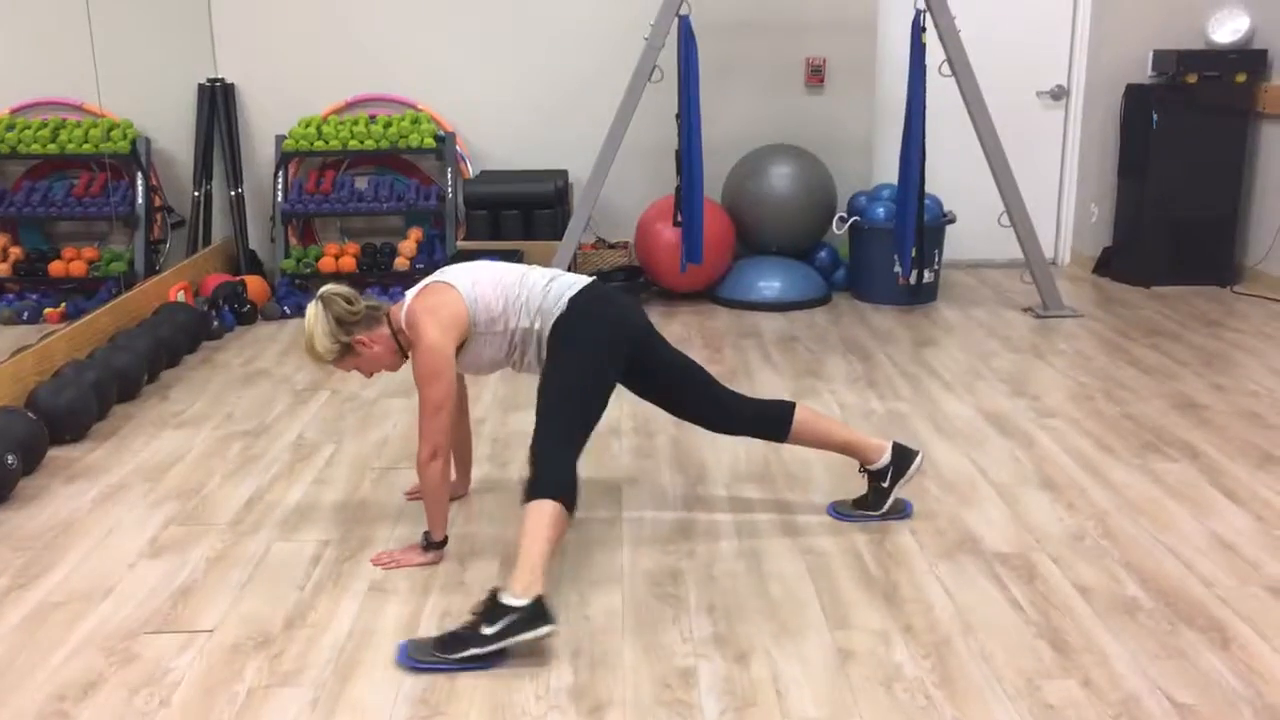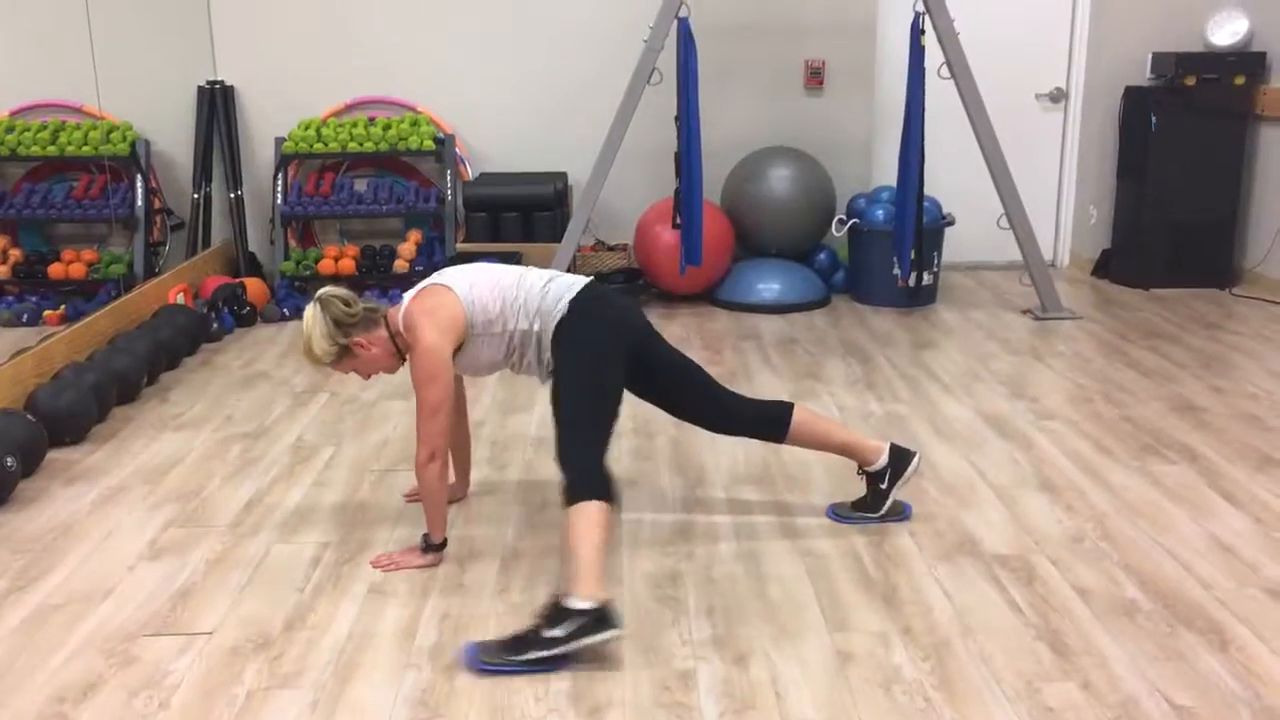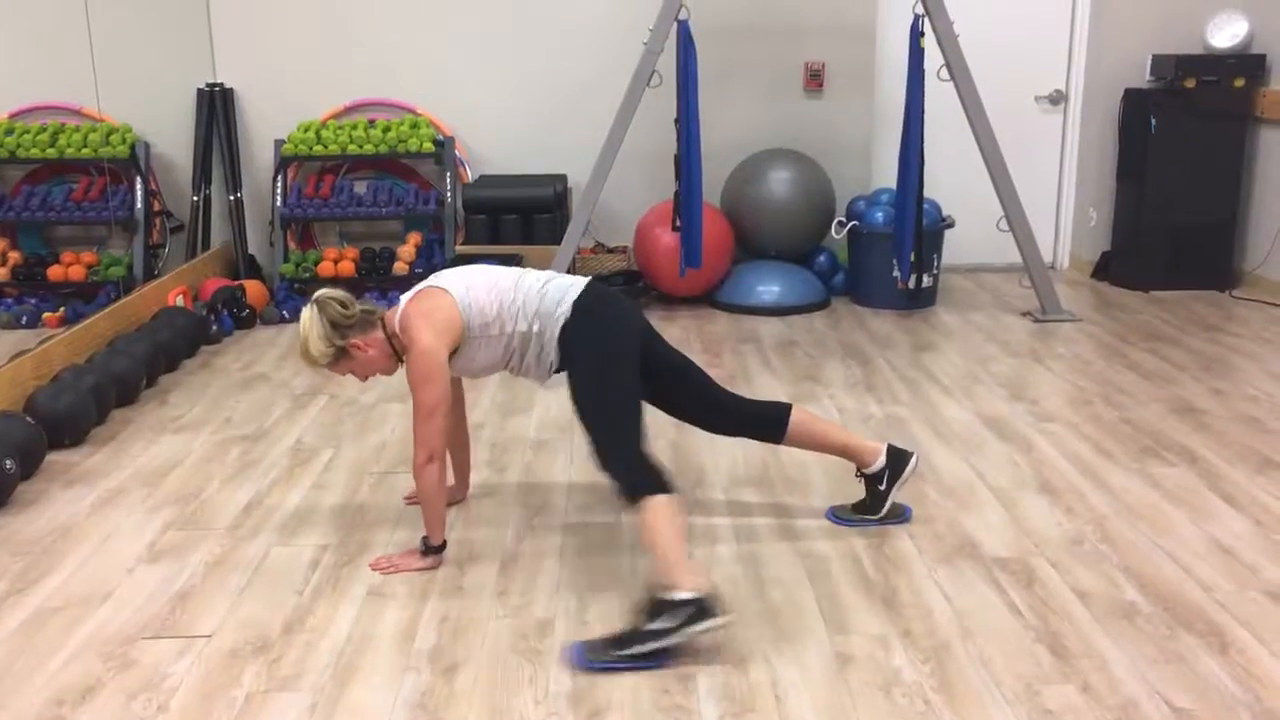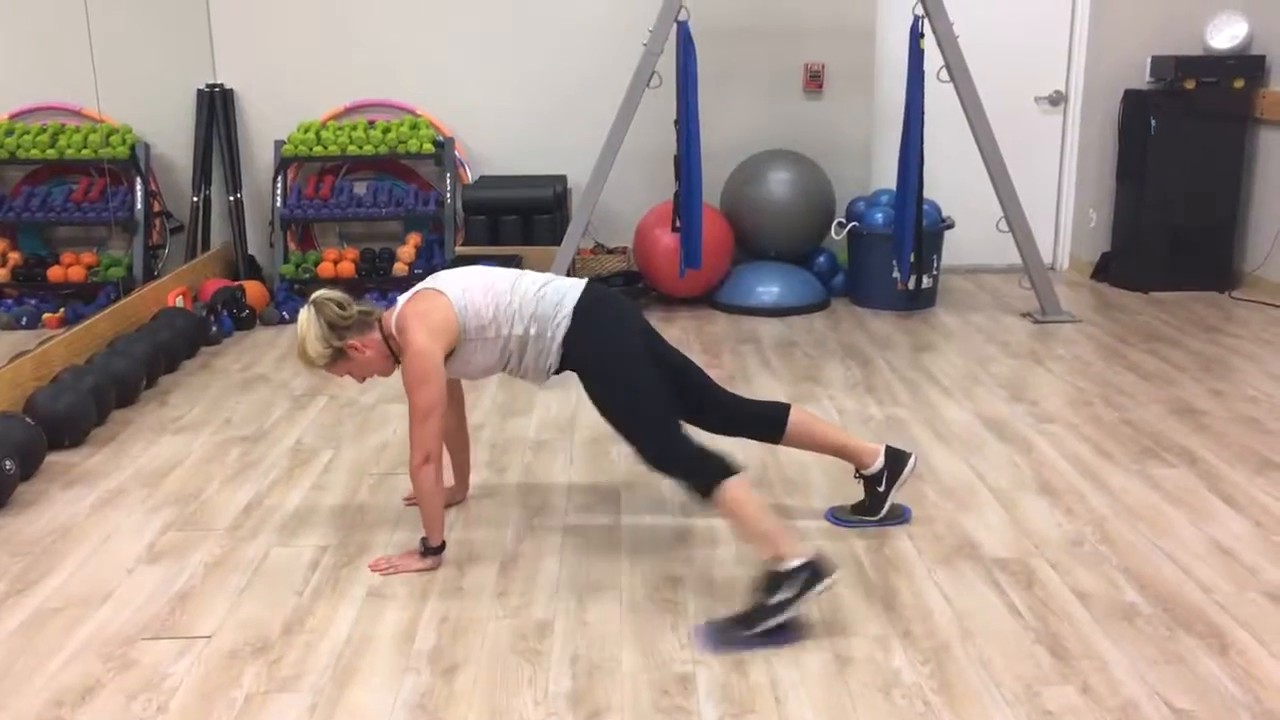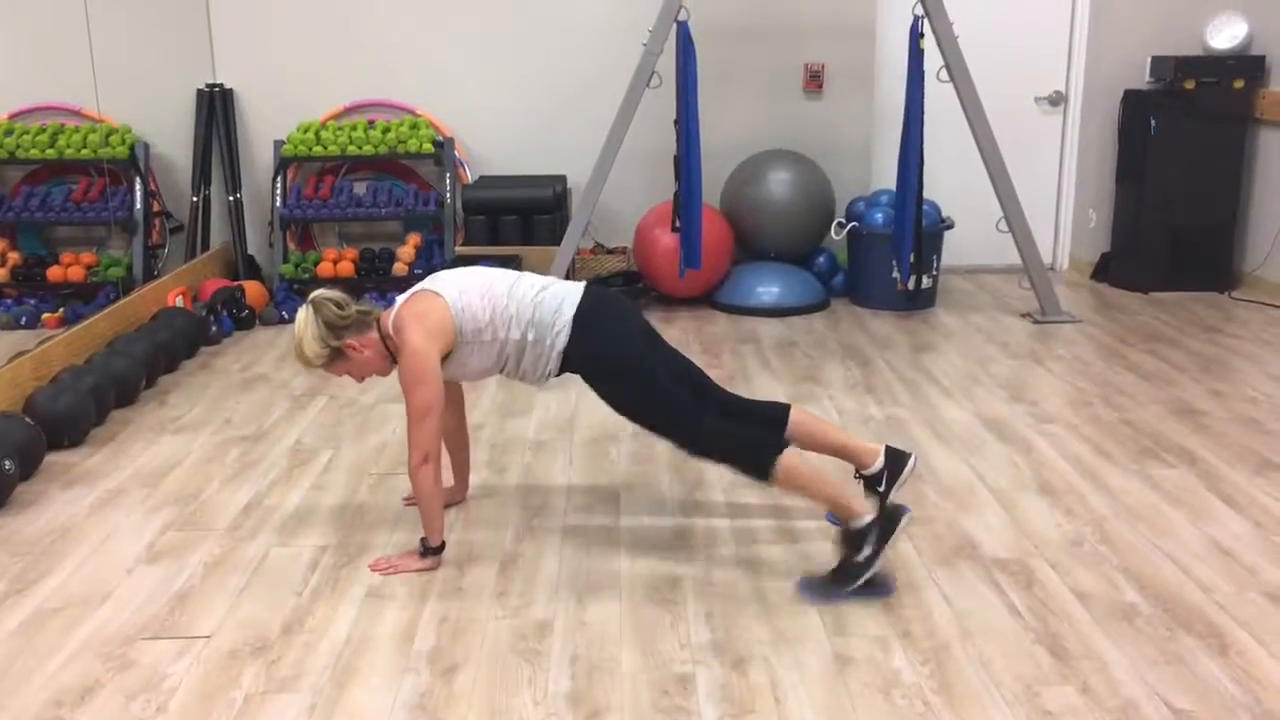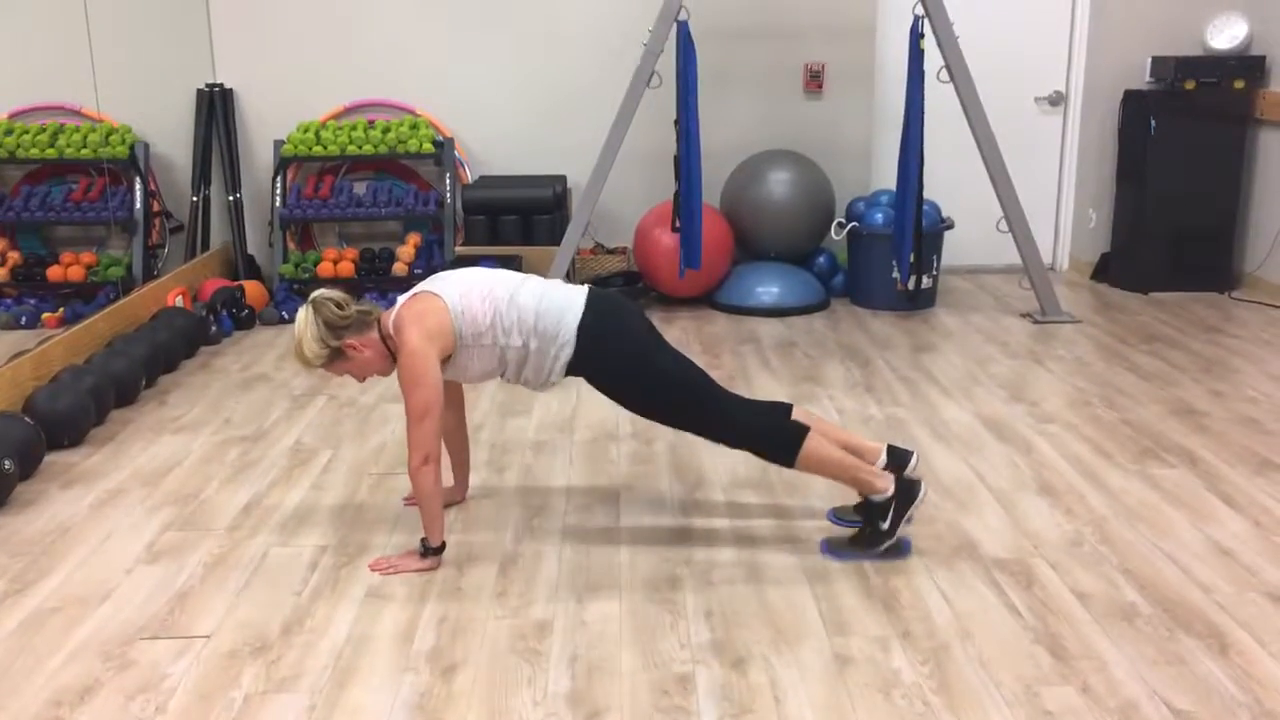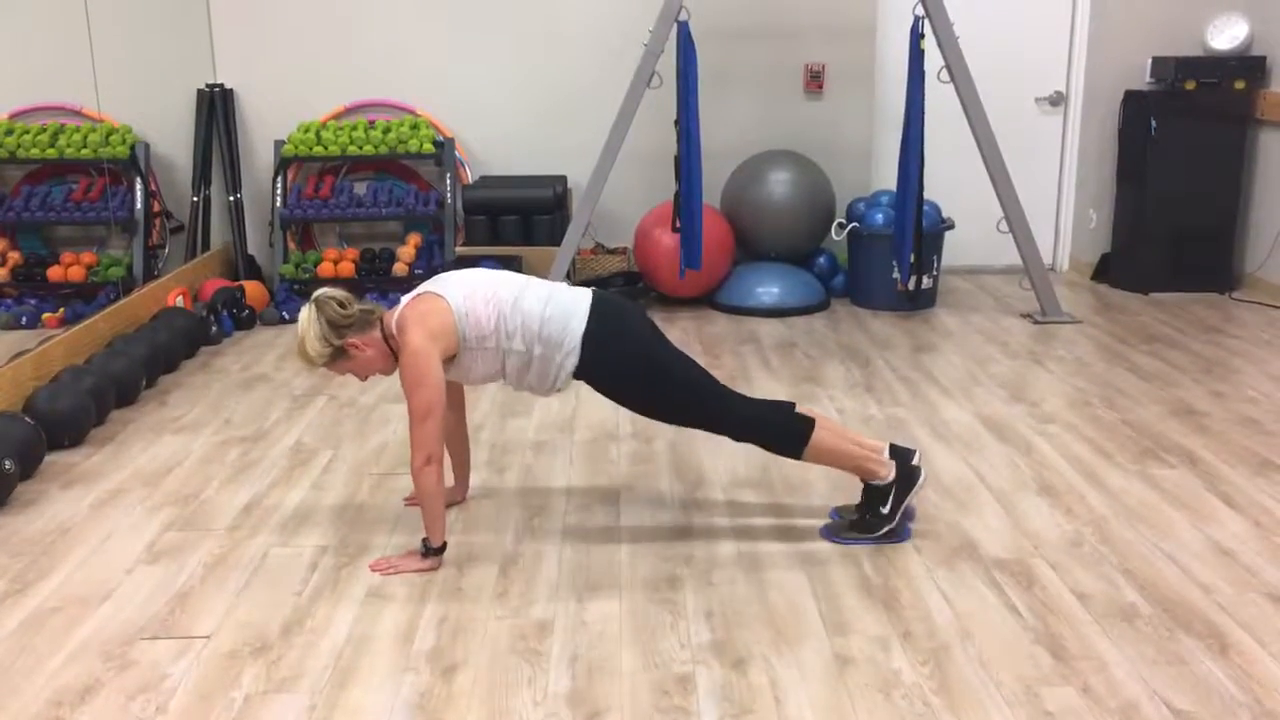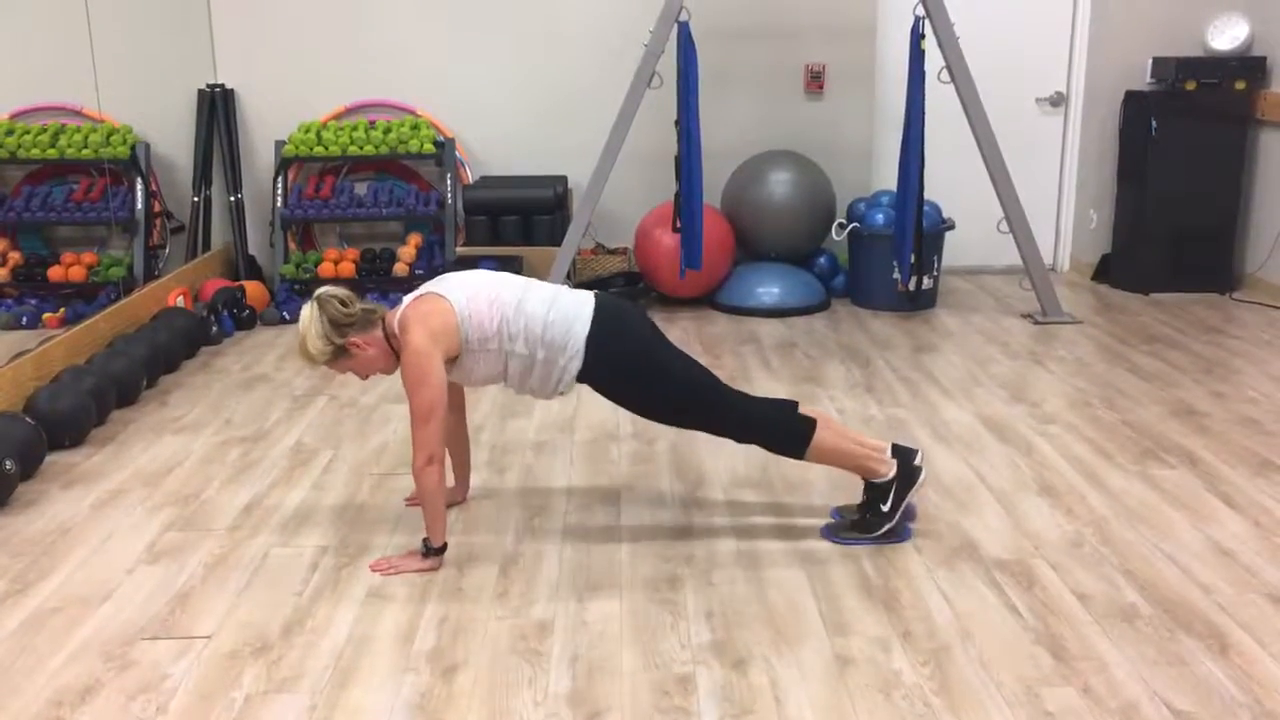
dt=0.1s
person 1, frame 1
left shoulder: (426, 328)
right shoulder: (418, 313)
left elbow: (431, 446)
right elbow: (456, 409)
left wrist: (432, 542)
right wrist: (460, 481)
left hip: (584, 321)
right hip: (600, 315)
left knee: (552, 459)
right knee: (726, 411)
left ankle: (519, 604)
right ankle: (883, 455)
person 1, frame 2
left shoulder: (424, 330)
right shoulder: (415, 316)
left elbow: (430, 448)
right elbow: (455, 411)
left wrist: (432, 544)
right wrist: (459, 483)
left hip: (585, 322)
right hip: (598, 316)
left knee: (581, 460)
right knee: (725, 411)
left ankle: (583, 607)
right ankle: (880, 457)
person 1, frame 3
left shoulder: (421, 333)
right shoulder: (414, 317)
left elbow: (427, 453)
right elbow: (452, 408)
left wrist: (430, 545)
right wrist: (459, 488)
left hip: (585, 324)
right hip: (597, 315)
left knee: (623, 458)
right knee: (725, 413)
left ankle: (686, 596)
right ankle: (878, 459)
person 1, frame 4
left shoulder: (416, 334)
right shoulder: (413, 316)
left elbow: (424, 454)
right elbow: (453, 410)
left wrist: (430, 547)
right wrist: (459, 487)
left hip: (587, 326)
right hip: (594, 318)
left knee: (666, 445)
right knee: (724, 413)
left ankle: (791, 565)
right ankle: (875, 460)
person 1, frame 5
left shoulder: (413, 334)
right shoulder: (415, 318)
left elbow: (422, 455)
right elbow: (451, 407)
left wrist: (431, 547)
right wrist: (460, 487)
left hip: (589, 331)
right hip: (593, 318)
left knee: (703, 430)
right knee: (721, 410)
left ankle: (865, 515)
right ankle: (877, 461)
person 1, frame 6
left shoulder: (412, 335)
right shoulder: (419, 318)
left elbow: (421, 455)
right elbow: (451, 411)
left wrist: (430, 548)
right wrist: (459, 487)
left hip: (594, 335)
right hip: (595, 321)
left knee: (721, 421)
right knee: (725, 408)
left ankle: (882, 487)
right ankle: (877, 453)
person 1, frame 7
left shoulder: (414, 337)
right shoulder: (419, 318)
left elbow: (424, 454)
right elbow: (453, 410)
left wrist: (431, 549)
right wrist: (460, 487)
left hip: (599, 341)
right hip: (601, 324)
left knee: (728, 416)
right knee: (728, 409)
left ankle: (885, 475)
right ankle: (883, 453)
person 1, frame 8
left shoulder: (417, 337)
right shoulder: (420, 319)
left elbow: (426, 454)
right elbow: (453, 411)
left wrist: (432, 548)
right wrist: (460, 487)
left hip: (600, 345)
right hip: (600, 325)
left knee: (730, 416)
right knee: (730, 409)
left ankle: (884, 472)
right ankle: (885, 451)
